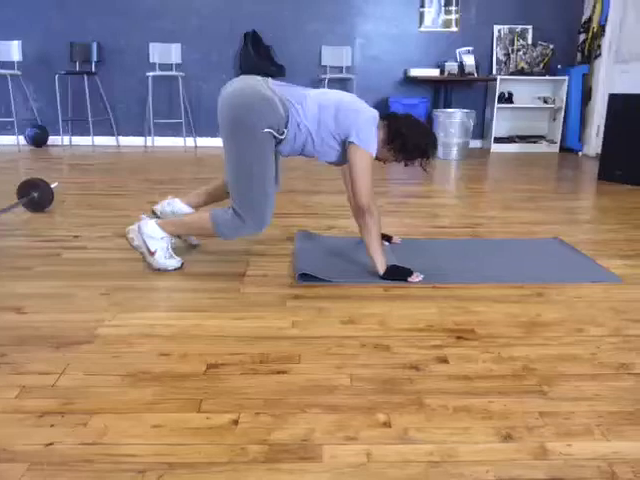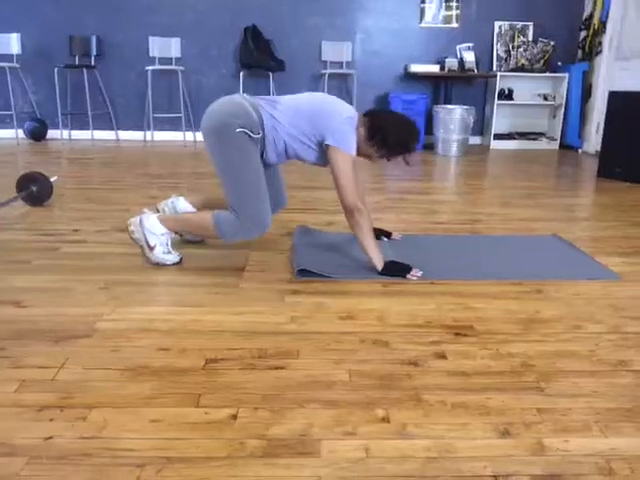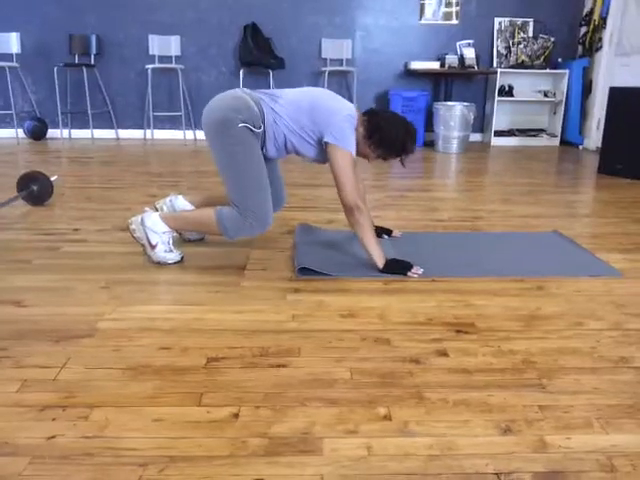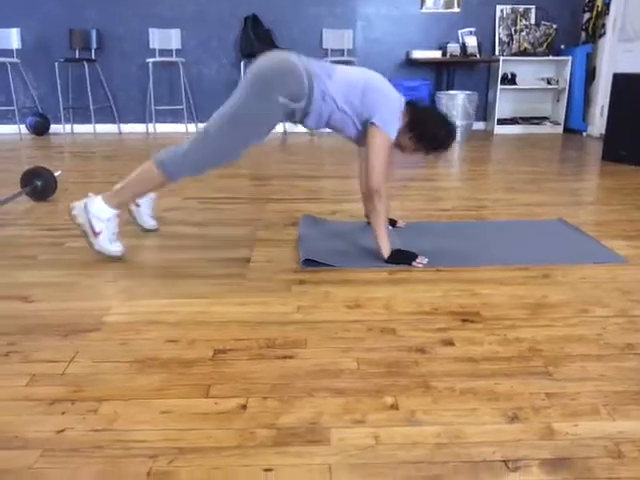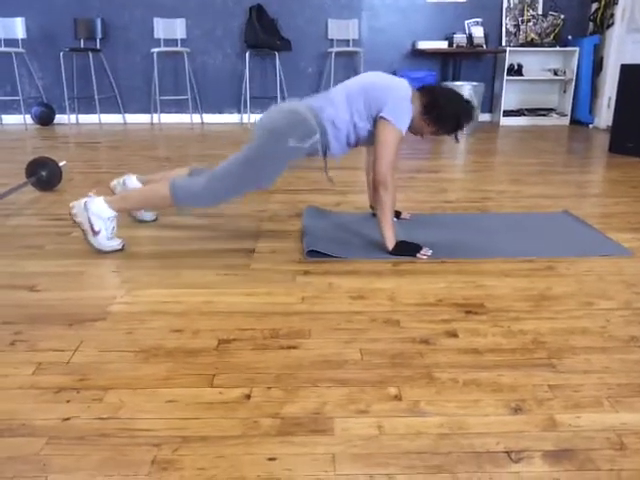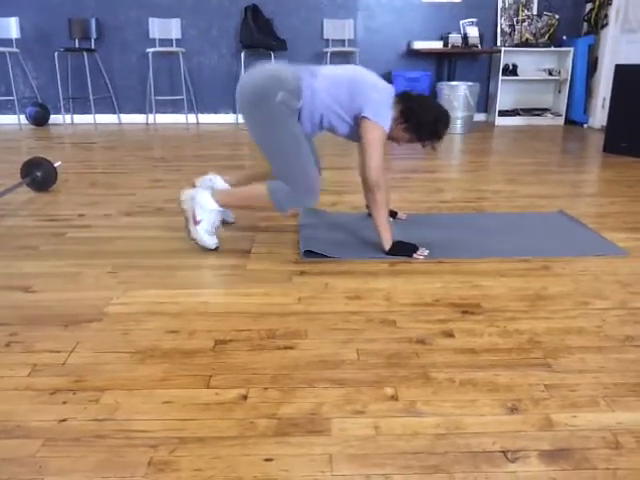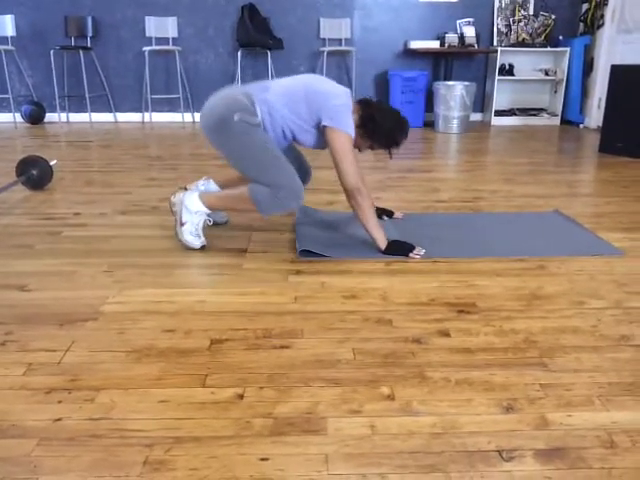
dt=0.4s
person 1, frame 1
left shoulder: (356, 124)
right shoulder: (366, 130)
left elbow: (354, 196)
right elbow: (365, 206)
left wrist: (372, 234)
right wrist: (384, 269)
left hip: (246, 94)
right hip: (254, 110)
left knee: (264, 182)
right knee: (252, 219)
left ankle: (179, 207)
right ankle: (155, 230)
person 1, frame 2
left shoulder: (348, 122)
right shoulder: (343, 130)
left elbow: (351, 188)
right elbow: (353, 204)
left wrist: (367, 230)
right wrist: (381, 264)
left hip: (238, 120)
right hip: (233, 124)
left knee: (274, 204)
right knee: (252, 224)
left ankle: (184, 206)
right ankle: (156, 225)
person 1, frame 3
left shoulder: (352, 121)
right shoulder: (342, 128)
left elbow: (353, 182)
right elbow: (353, 203)
left wrist: (369, 227)
right wrist: (382, 262)
left hip: (238, 117)
right hip: (233, 120)
left knee: (273, 203)
right knee: (255, 221)
left ankle: (182, 205)
right ankle: (158, 223)
person 1, frame 4
left shoulder: (381, 109)
right shoulder: (389, 115)
left elbow: (370, 181)
right elbow: (375, 187)
left wrist: (377, 216)
right wrist: (388, 250)
left hip: (282, 76)
right hip: (281, 82)
left knee: (216, 150)
right knee: (203, 153)
left ankle: (140, 193)
right ankle: (102, 208)
person 1, frame 5
left shoulder: (394, 92)
right shoulder: (401, 106)
left elbow: (373, 162)
right elbow: (383, 179)
left wrist: (379, 209)
right wrist: (392, 243)
left hip: (291, 123)
right hip: (295, 131)
left knee: (219, 177)
right knee: (211, 189)
left ankle: (137, 184)
right ankle: (99, 207)
person 1, frame 6
left shoulder: (384, 102)
right shoulder: (379, 109)
left elbow: (368, 168)
right elbow: (374, 180)
left wrist: (379, 209)
right wrist: (389, 244)
left hip: (275, 86)
right hip: (268, 93)
left knee: (306, 175)
right knee: (303, 192)
left ankle: (217, 185)
right ankle: (208, 201)
person 1, frame 7
left shoulder: (343, 103)
right shoulder: (341, 114)
left elbow: (349, 173)
right elbow: (353, 186)
left wrist: (370, 208)
right wrist: (384, 243)
left hip: (237, 112)
right hip: (229, 115)
left knee: (299, 176)
right knee: (288, 195)
left ankle: (211, 188)
right ankle: (196, 203)
